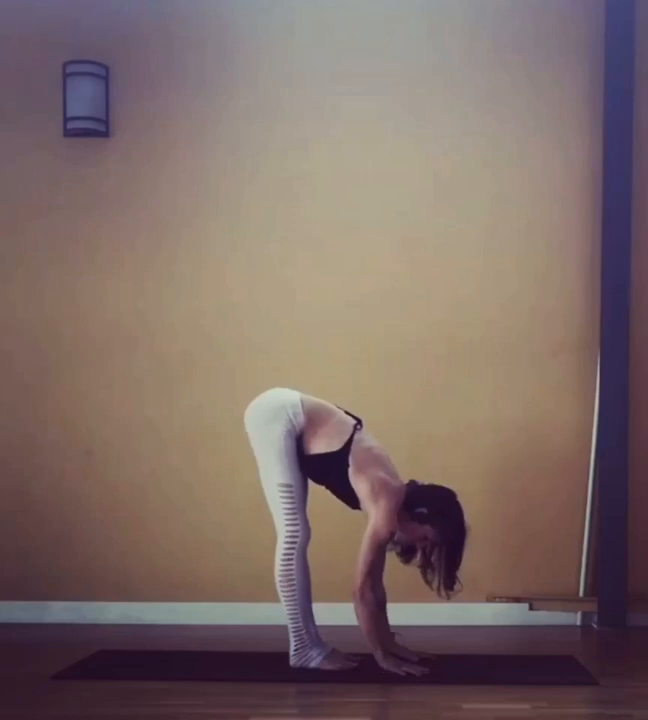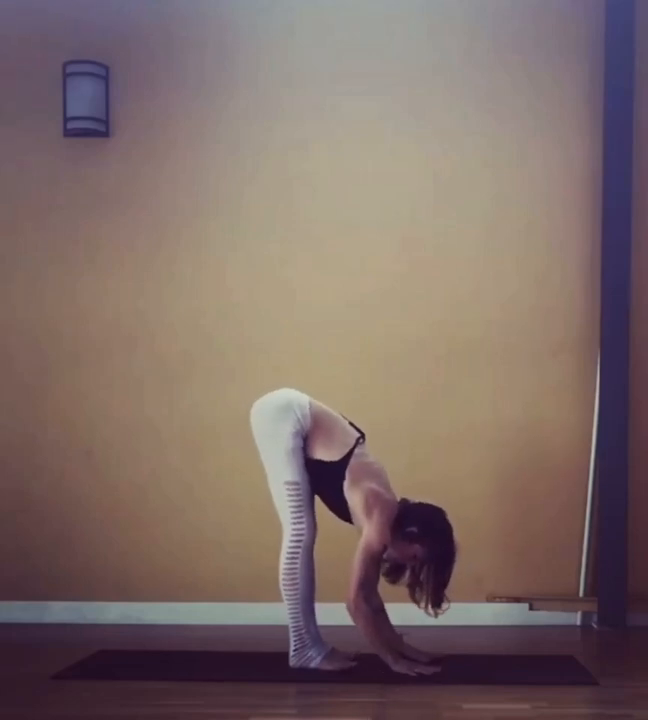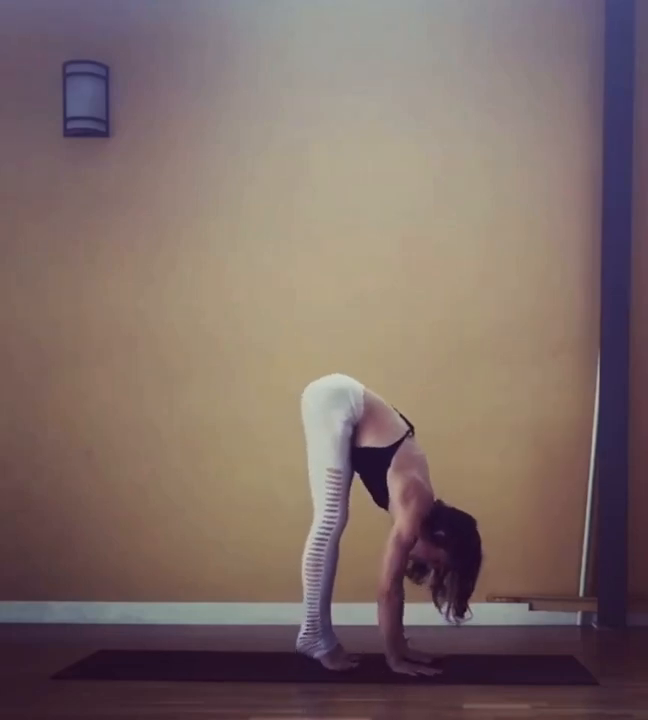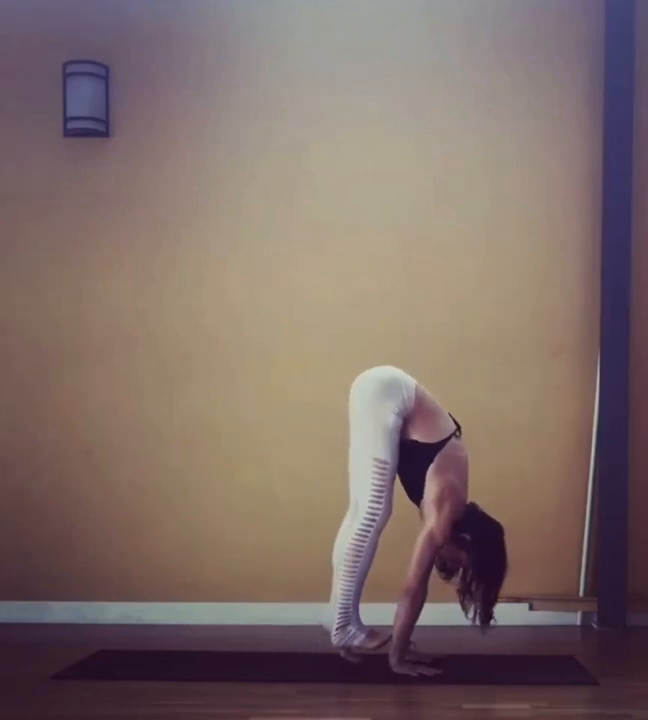
dt=1s
person 1, frame 1
left shoulder: (392, 500)
right shoulder: (387, 509)
left elbow: (374, 583)
right elbow: (362, 589)
left wrist: (388, 644)
right wrist: (382, 655)
left hip: (289, 416)
right hip: (276, 413)
left knee: (298, 535)
right knee: (293, 536)
left ankle: (310, 644)
right ankle: (303, 649)
person 1, frame 2
left shoulder: (386, 518)
right shoulder: (380, 524)
left elbow: (369, 595)
right elbow: (357, 599)
left wrist: (397, 646)
right wrist: (393, 658)
left hip: (293, 415)
right hip: (282, 413)
left knee: (302, 535)
right knee: (299, 534)
left ankle: (310, 644)
right ankle: (303, 649)
person 1, frame 3
left shoulder: (422, 511)
right shoulder: (413, 517)
left elbow: (392, 587)
right elbow: (388, 589)
left wrist: (399, 647)
right wrist: (394, 658)
left hip: (344, 402)
right hip: (334, 400)
left knee: (332, 523)
right knee: (330, 521)
left ankle: (322, 636)
right ankle: (314, 636)
person 1, frame 4
left shoulder: (449, 511)
right shoulder: (444, 520)
left elbow: (416, 584)
right elbow: (413, 588)
left wrist: (401, 645)
right wrist: (397, 657)
left hip: (385, 392)
left knee: (362, 512)
right knee: (373, 515)
left ankle: (339, 615)
right ankle: (344, 625)
